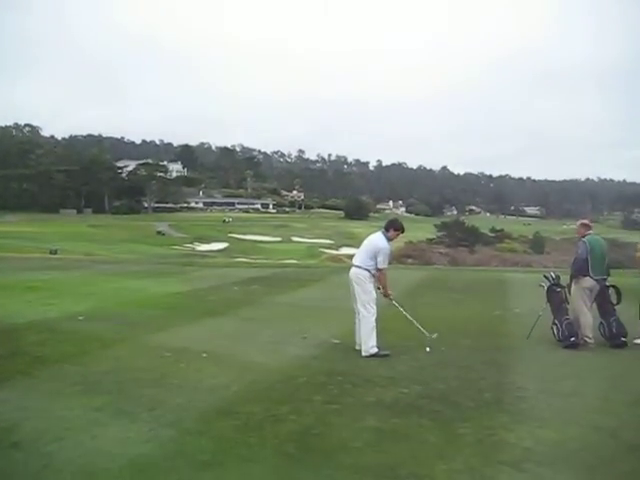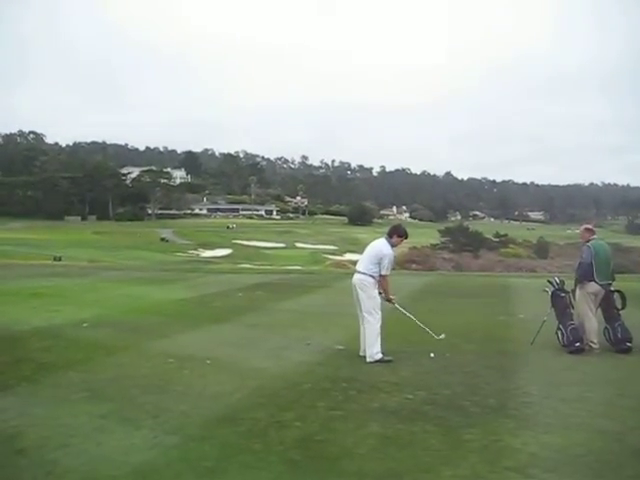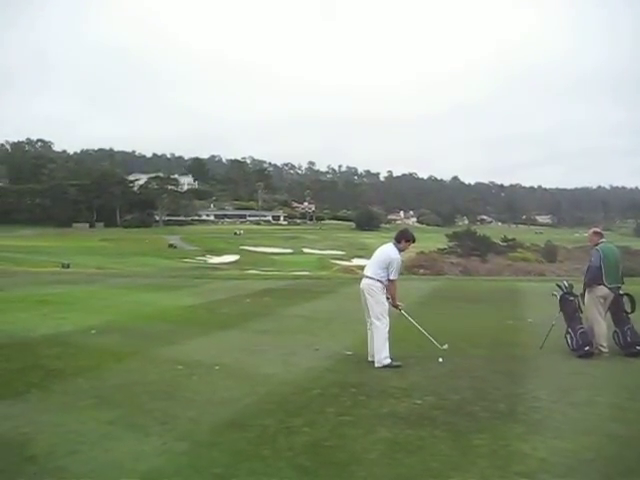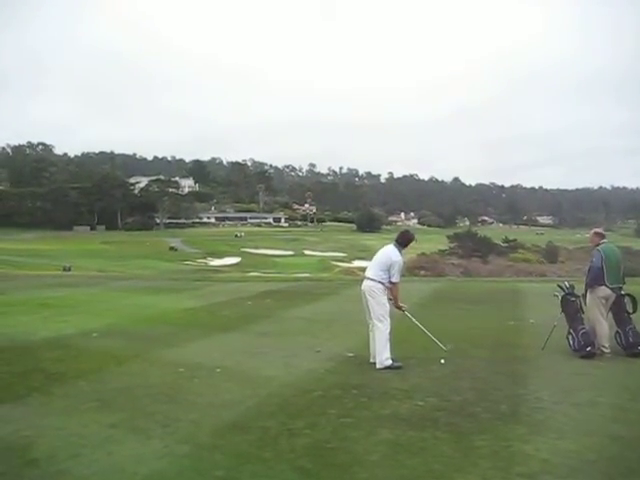
dt=0.4s
person 1, frame 1
left shoulder: (376, 236)
right shoulder: (384, 245)
right elbow: (381, 271)
left wrist: (379, 285)
right wrist: (386, 290)
left hip: (356, 272)
right hip: (363, 276)
left knee: (361, 311)
right knee: (368, 312)
left ankle: (361, 343)
right ankle: (369, 349)
person 1, frame 2
left shoulder: (378, 242)
right shoulder: (388, 252)
right elbow: (383, 277)
left wrist: (380, 291)
right wrist: (387, 295)
left hip: (358, 278)
right hip: (366, 281)
left knee: (365, 317)
right knee: (373, 318)
left ankle: (365, 350)
right ankle: (374, 355)
person 1, frame 3
left shoulder: (386, 247)
right shoulder: (395, 256)
right elbow: (392, 282)
left wrist: (387, 295)
right wrist: (394, 301)
left hip: (366, 283)
right hip: (374, 286)
left knee: (373, 322)
right knee: (381, 323)
left ankle: (374, 355)
right ankle: (382, 360)
person 1, frame 4
left shoulder: (387, 249)
right shoulder: (397, 258)
right elbow: (394, 284)
left wrist: (389, 295)
right wrist: (397, 303)
left hip: (368, 284)
right hip: (376, 288)
left knee: (374, 323)
right knee: (382, 324)
left ankle: (376, 356)
right ankle: (383, 361)
person 2, frame 1
left shoulder: (584, 242)
right shoulder: (601, 241)
left elbow: (579, 260)
right elbow: (605, 261)
left wrist: (573, 275)
right wrist: (604, 276)
left hip: (583, 279)
right hip: (598, 280)
left knee: (582, 310)
right knee: (586, 309)
left ankle: (587, 339)
right ankle: (584, 335)
person 2, frame 2
left shoulder: (589, 246)
right shoulder: (606, 246)
left elbow: (584, 265)
right elbow: (610, 266)
left wrist: (578, 280)
right wrist: (609, 281)
left hip: (588, 284)
right hip: (602, 285)
left knee: (587, 315)
right knee: (591, 314)
left ankle: (593, 344)
right ankle: (589, 340)
person 2, frame 3
left shoulder: (598, 250)
right shoulder: (615, 250)
left elbow: (593, 269)
right elbow: (619, 269)
left wrist: (586, 284)
right wrist: (618, 284)
left hip: (597, 288)
right hip: (612, 289)
left knee: (596, 318)
right knee: (600, 317)
left ankle: (602, 348)
right ankle: (599, 344)
person 2, frame 4
left shoulder: (599, 250)
right shoulder: (616, 250)
left elbow: (595, 269)
right elbow: (621, 270)
left wrist: (588, 285)
right wrist: (619, 285)
left hip: (599, 289)
right hip: (613, 289)
left knee: (598, 319)
right knee: (601, 318)
left ankle: (604, 348)
right ankle: (601, 344)
